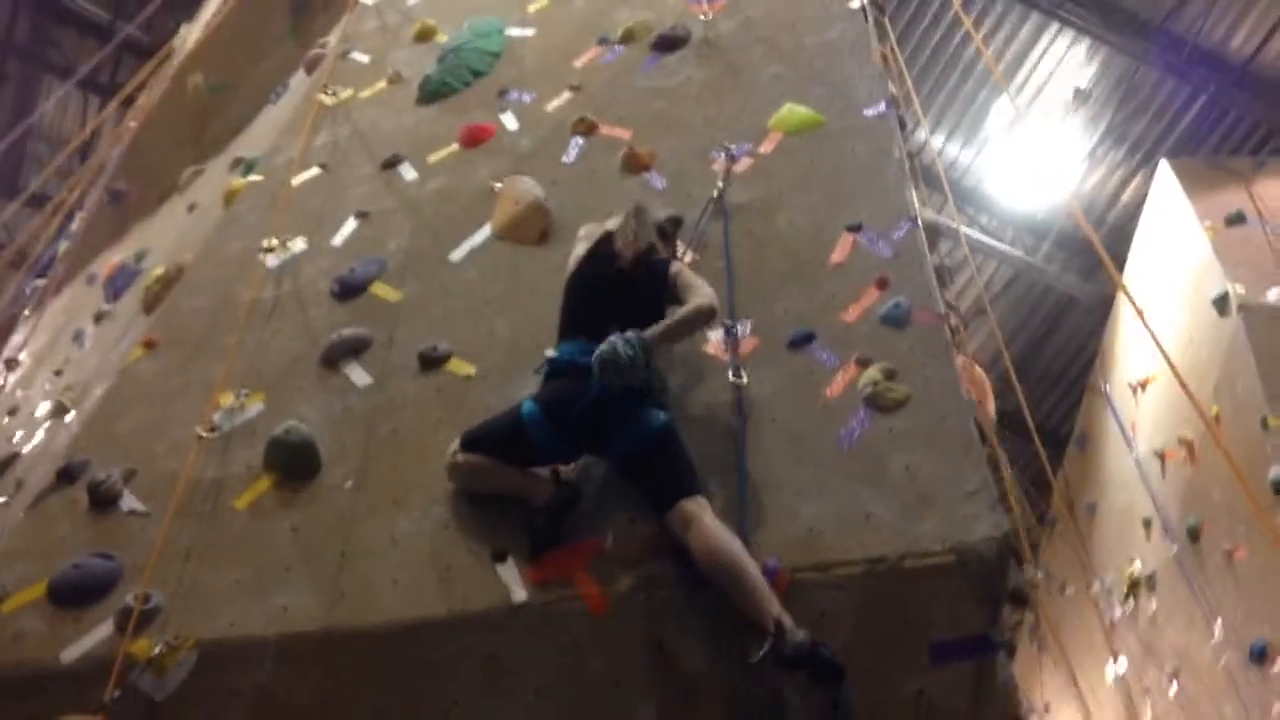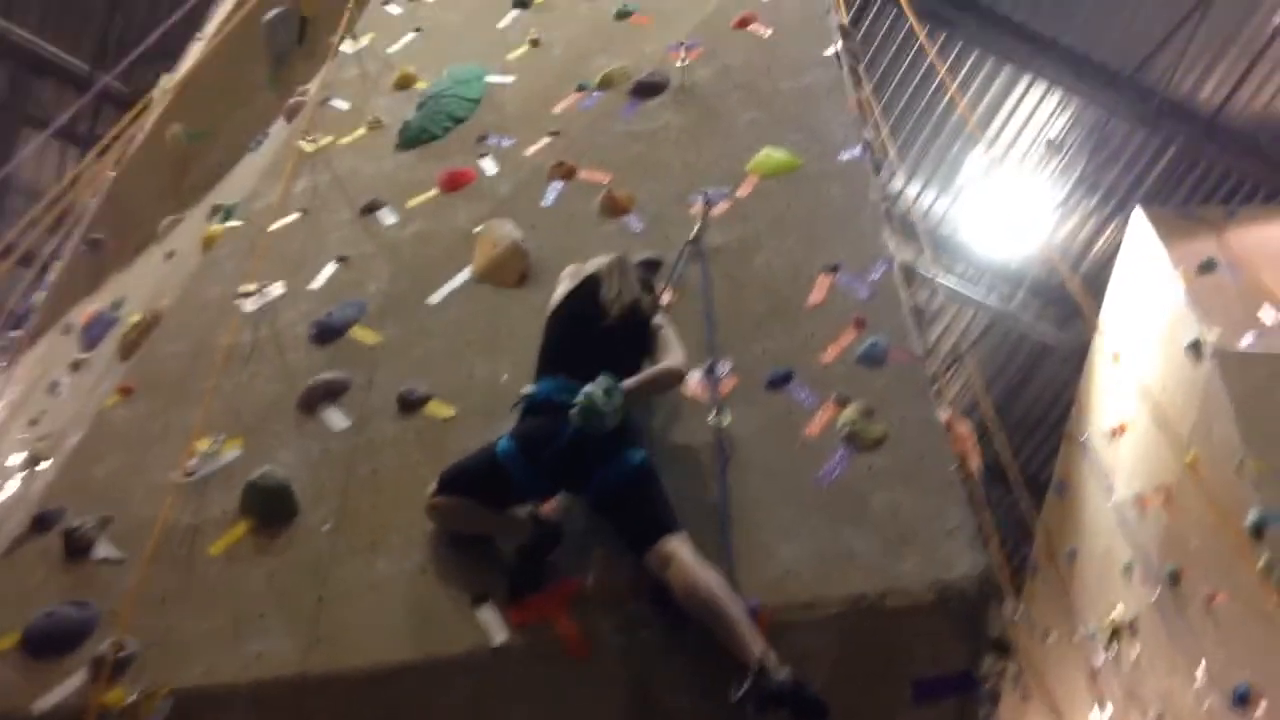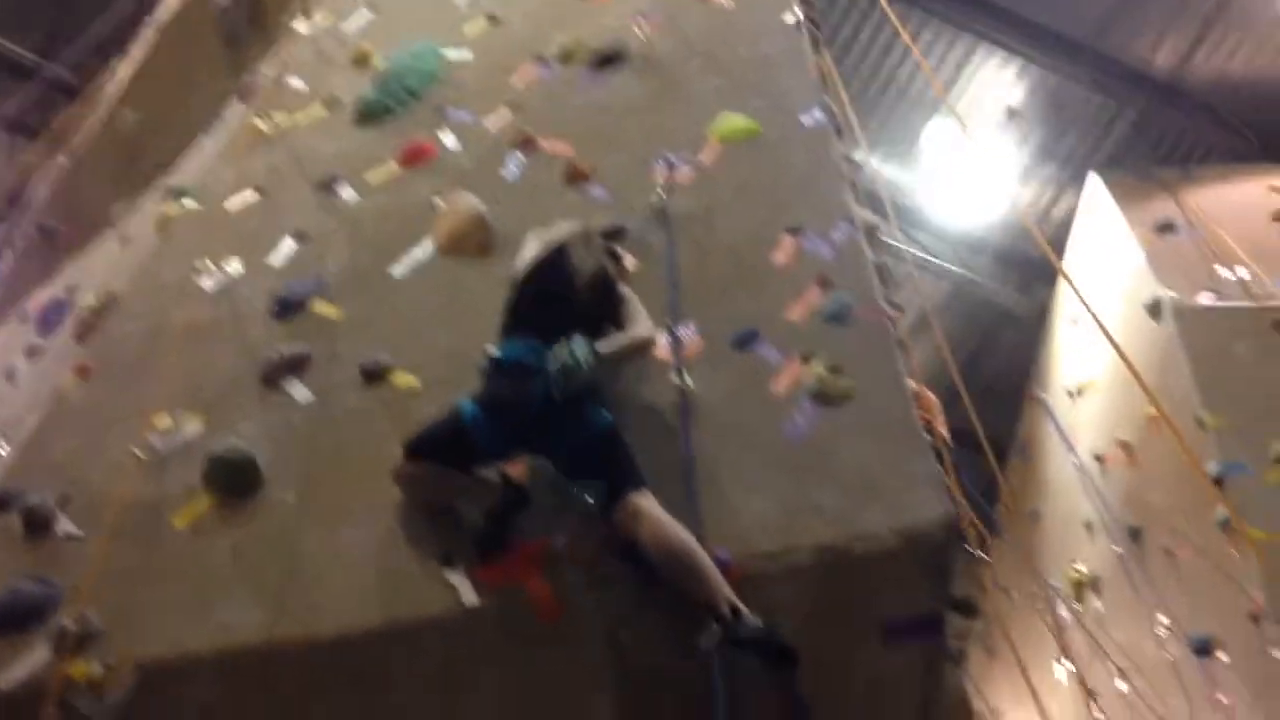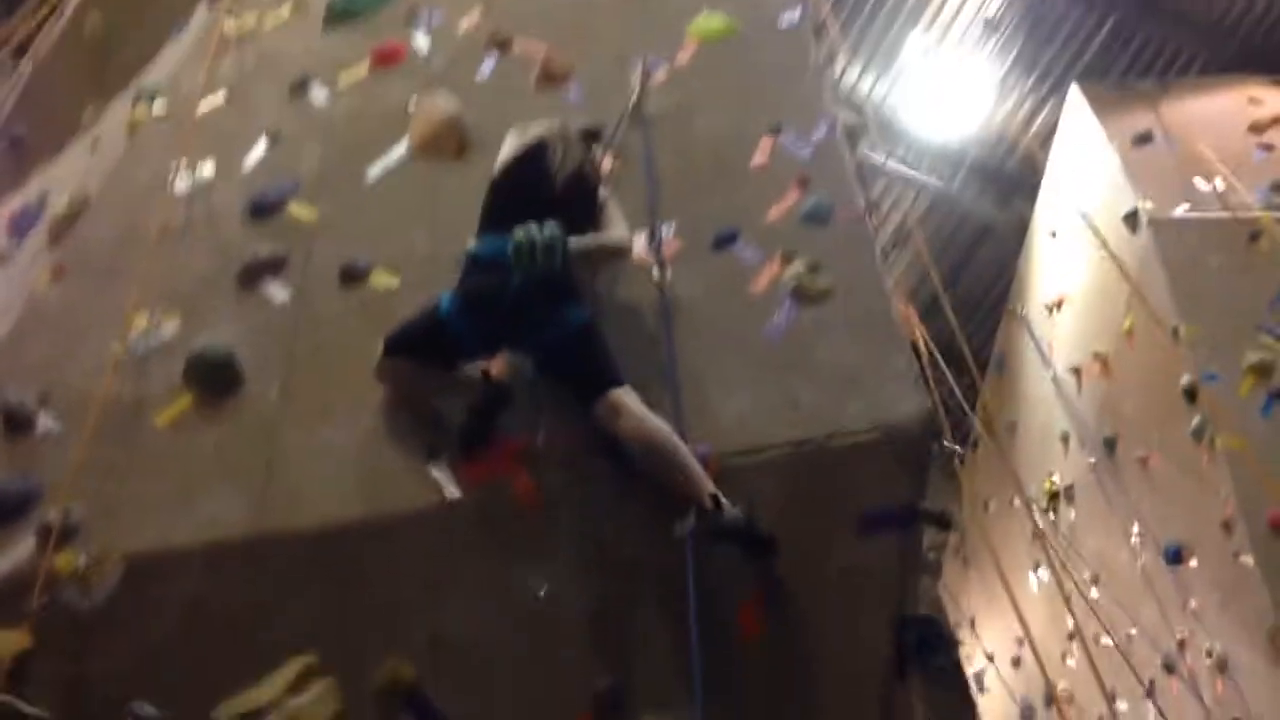
dt=0.2s
person 1, frame 1
left shoulder: (588, 247)
right shoulder: (670, 270)
right elbow: (706, 305)
left wrist: (627, 220)
right wrist: (644, 340)
left hip: (566, 394)
right hip: (630, 403)
left knee: (460, 461)
right knee: (694, 516)
left ankle: (547, 490)
right ankle: (783, 630)
person 1, frame 2
left shoulder: (572, 286)
right shoulder: (650, 320)
right elbow: (675, 365)
left wrist: (610, 263)
right wrist: (620, 390)
left hip: (543, 431)
right hip: (606, 441)
left knee: (440, 502)
right knee: (672, 554)
left ankle: (529, 531)
right ankle: (766, 669)
person 1, frame 3
left shoulder: (540, 252)
right shoulder: (615, 288)
right elbow: (644, 335)
left wrist: (572, 234)
right wrist: (593, 352)
left hip: (508, 393)
right hip: (573, 402)
left knee: (410, 470)
right knee: (640, 510)
left ankle: (502, 492)
right ankle: (735, 615)
person 1, frame 4
left shoulder: (518, 148)
right shoulder: (593, 190)
right elbow: (619, 242)
left wrist: (557, 133)
right wrist: (562, 247)
left hip: (486, 288)
right hip: (551, 297)
left knee: (391, 366)
right knee: (620, 406)
left ankle: (484, 388)
right ankle: (715, 507)
